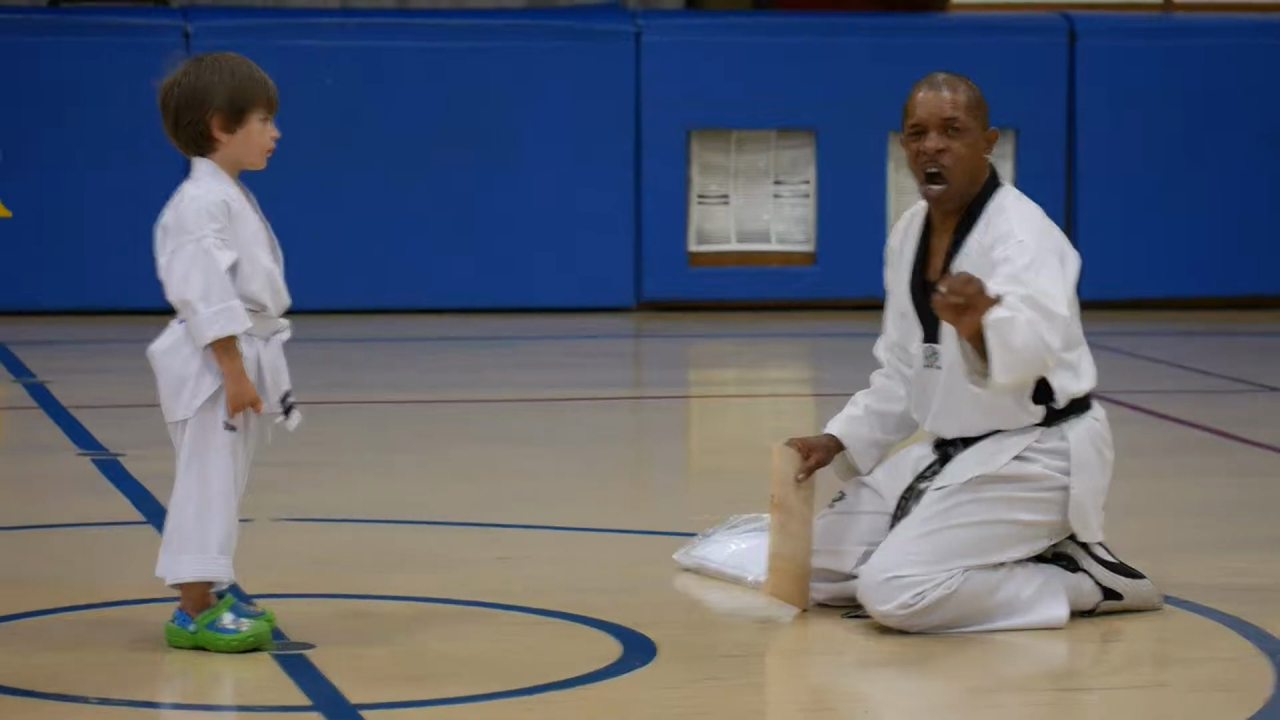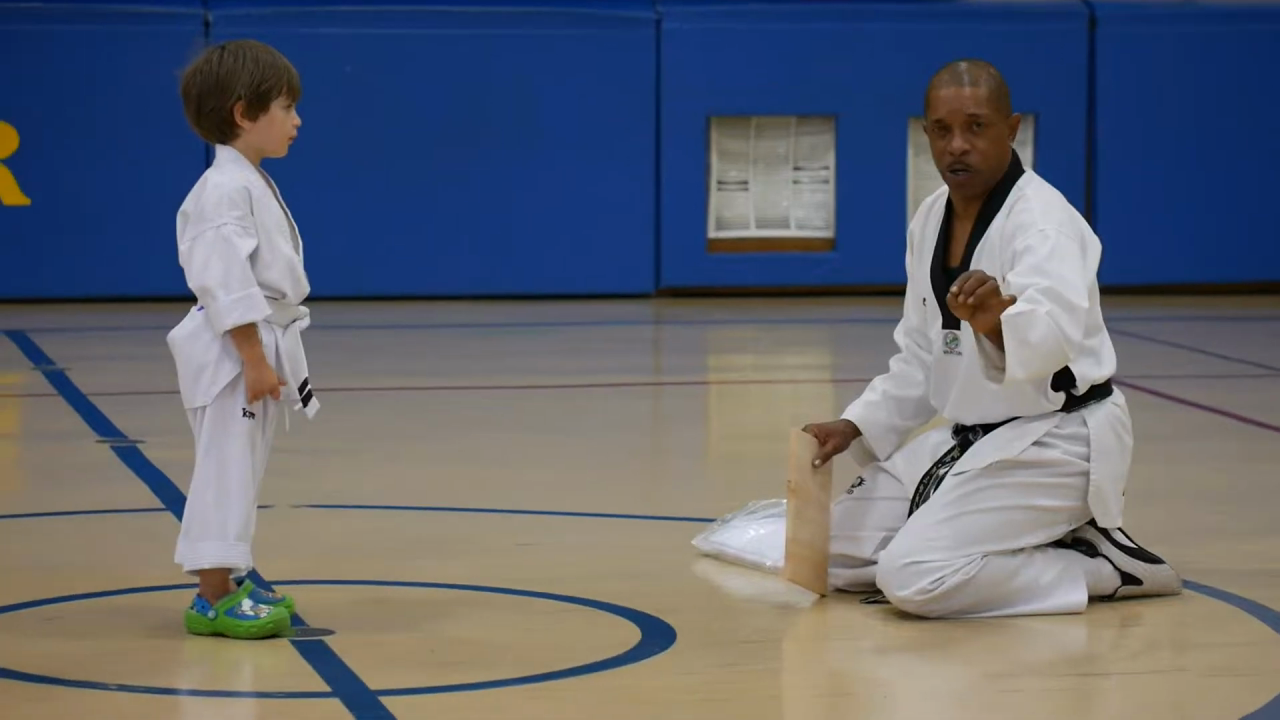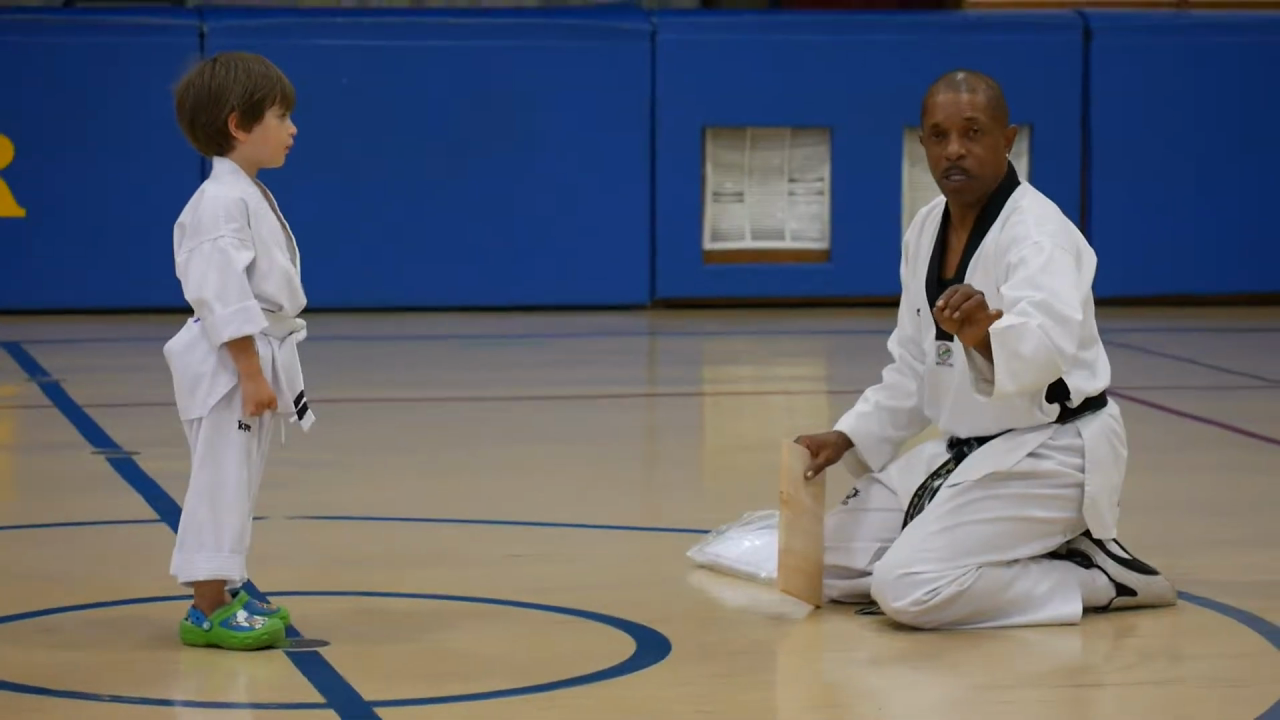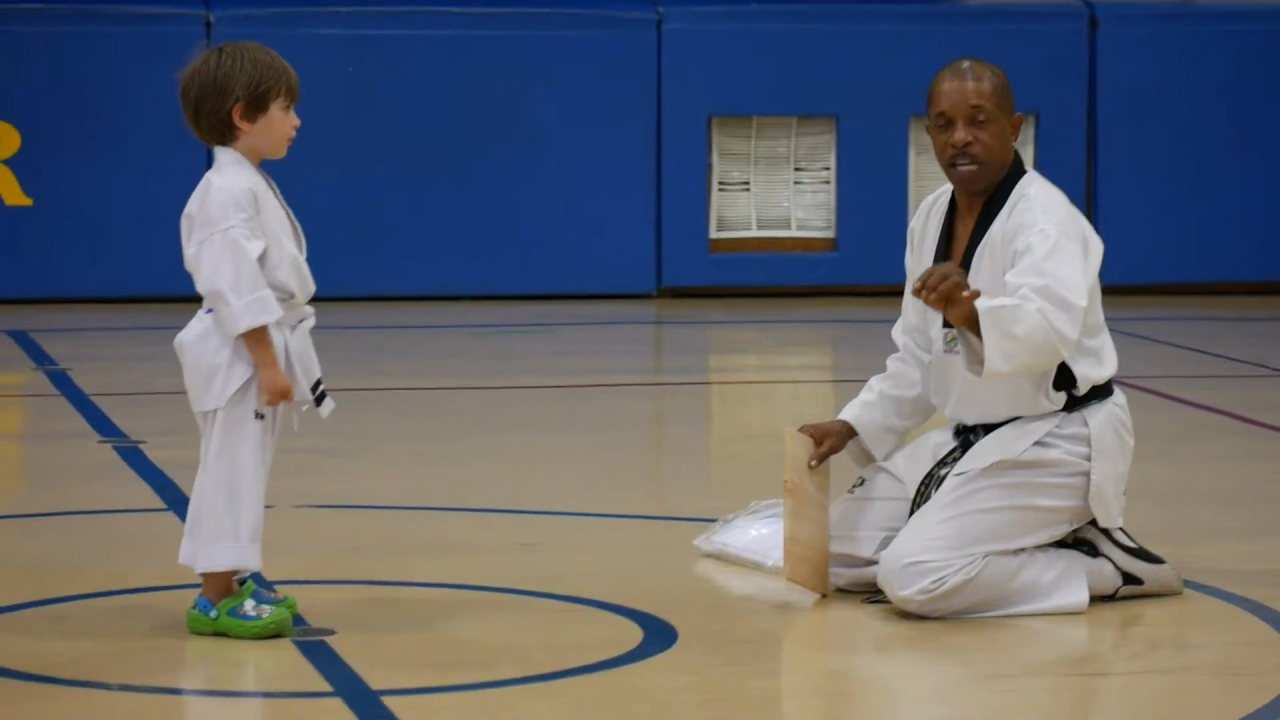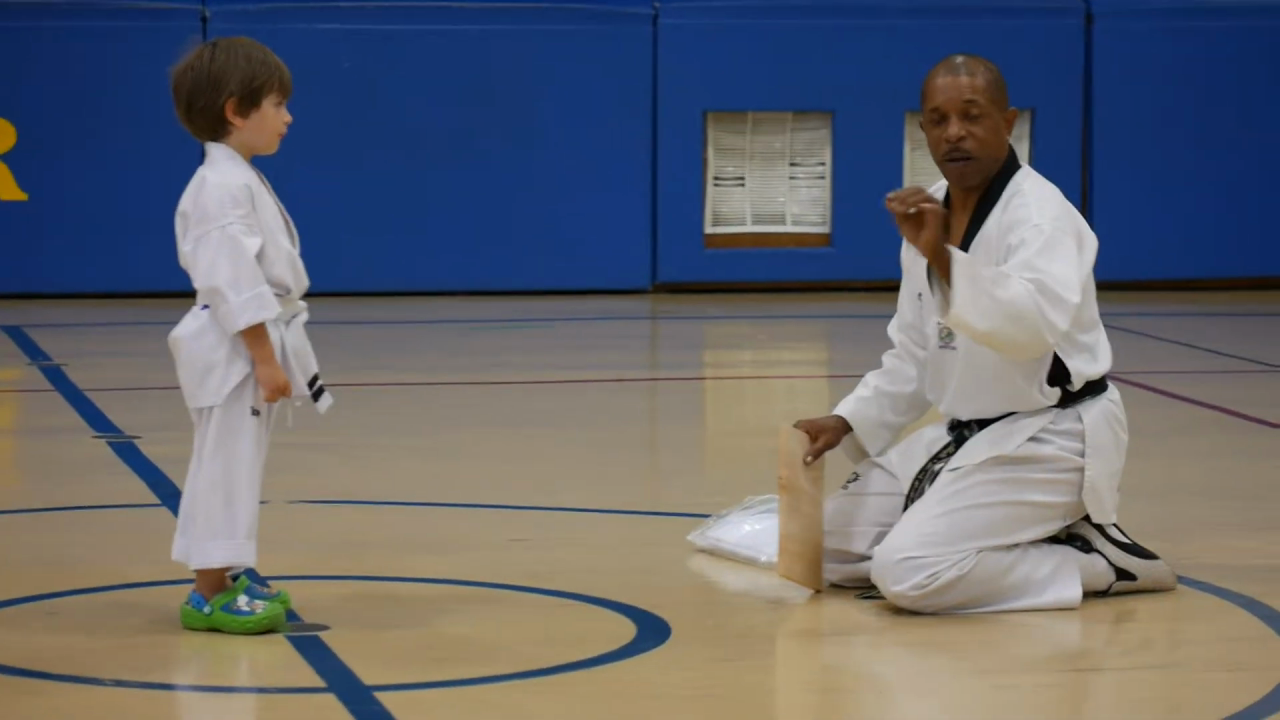
dt=0.3s
person 1, frame 1
left shoulder: (228, 197)
right shoulder: (204, 201)
right elbow: (206, 297)
right wrist: (235, 372)
left hip: (236, 362)
right hip: (214, 364)
left knee: (224, 481)
right knee: (207, 481)
left ankle: (211, 594)
right ankle: (195, 611)
person 1, frame 2
left shoulder: (253, 183)
right shoulder: (226, 188)
right elbow: (226, 284)
right wrist: (254, 360)
left hip: (258, 349)
right hip: (234, 351)
left knee: (242, 467)
right knee: (225, 467)
left ankle: (231, 578)
right ankle: (214, 597)
person 1, frame 3
left shoulder: (250, 196)
right shoulder: (222, 201)
right elbow: (223, 297)
right wrist: (252, 373)
left hip: (254, 362)
right hip: (229, 363)
left knee: (239, 480)
right knee: (221, 481)
left ankle: (226, 591)
right ankle: (208, 609)
person 1, frame 4
left shoulder: (251, 184)
right shoulder: (229, 190)
right elbow: (233, 286)
right wrist: (266, 362)
left hip: (259, 353)
right hip: (239, 354)
left knee: (244, 468)
right knee: (231, 468)
left ankle: (234, 581)
right ankle: (216, 598)
person 1, frame 5
left shoulder: (240, 181)
right shoulder: (223, 186)
right elbow: (232, 283)
left wrist: (270, 355)
right wrist: (265, 358)
left hip: (252, 348)
right hip: (234, 349)
left knee: (238, 464)
right knee: (225, 465)
left ankle: (227, 578)
right ankle: (209, 593)
person 2, frame 1
left shoulder: (1021, 232)
right shoulder: (909, 231)
left elbow: (1034, 343)
right elbow: (901, 370)
left wrist: (978, 325)
right wrist: (838, 440)
left hip: (1032, 455)
right hip: (949, 452)
left knee: (892, 593)
right knee: (819, 569)
left ankle: (1081, 579)
right ankle: (1017, 560)
person 2, frame 2
left shoulder: (1043, 221)
right shoulder: (931, 218)
left elbow: (1052, 334)
right elbow: (920, 357)
left wrist: (997, 319)
right wrist: (857, 425)
left hip: (1055, 441)
right hip: (968, 437)
left knee: (913, 579)
right knee: (839, 554)
left ankle: (1101, 564)
right ankle: (1047, 542)
person 2, frame 3
left shoulder: (1038, 232)
right shoulder: (926, 228)
left elbow: (1044, 347)
right elbow: (913, 367)
left wrist: (984, 334)
right wrist: (848, 436)
left hip: (1048, 453)
right hip: (963, 449)
left knee: (909, 591)
right knee: (833, 565)
left ankle: (1096, 576)
right ankle: (1036, 556)
person 2, frame 4
left shoulder: (1047, 220)
right shoulder: (934, 215)
left elbow: (1045, 332)
right elbow: (920, 355)
left wrist: (969, 310)
right wrist: (854, 426)
left hip: (1058, 441)
right hip: (976, 435)
left knee: (925, 585)
right knee: (840, 556)
left ankle: (1101, 564)
right ankle: (1051, 547)
person 2, frame 5
left shoulder: (1041, 214)
right shoulder: (932, 209)
left elbow: (1035, 321)
right elbow: (915, 351)
left wrist: (944, 259)
right wrist: (849, 421)
left hip: (1049, 438)
right hip: (966, 433)
left knee: (907, 574)
right knee: (836, 549)
left ankle: (1097, 561)
right ankle: (1043, 541)
